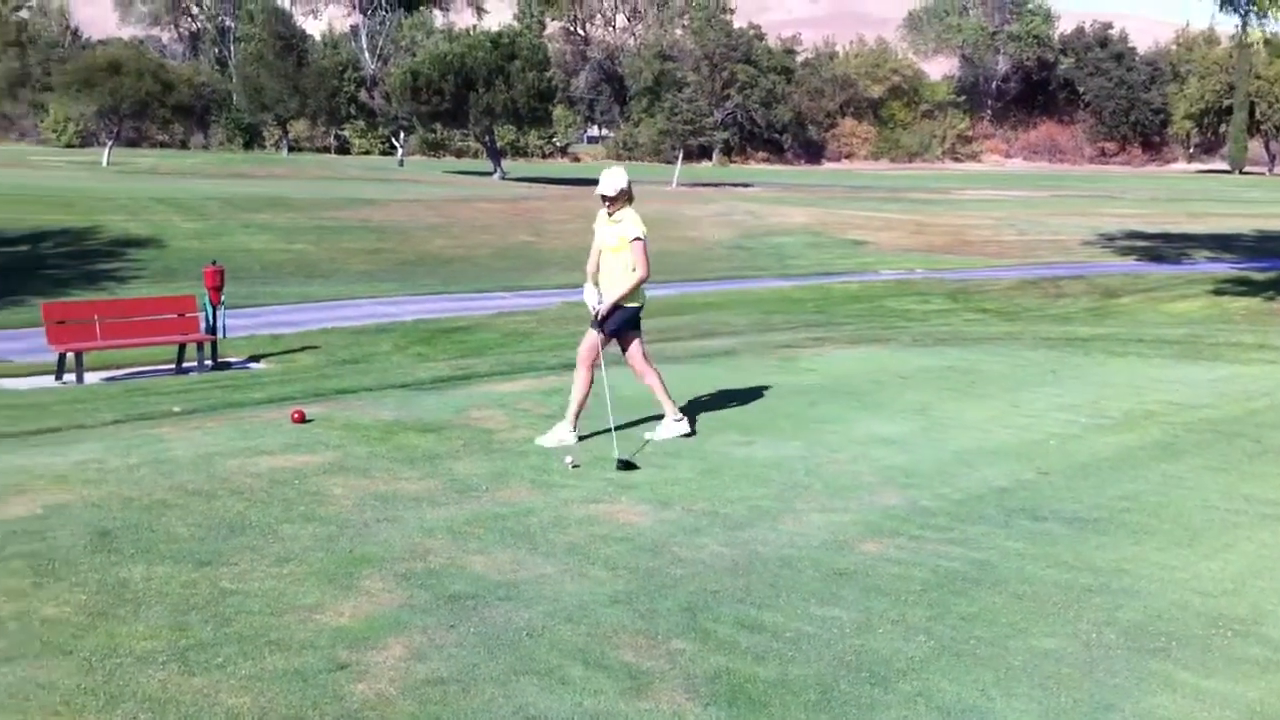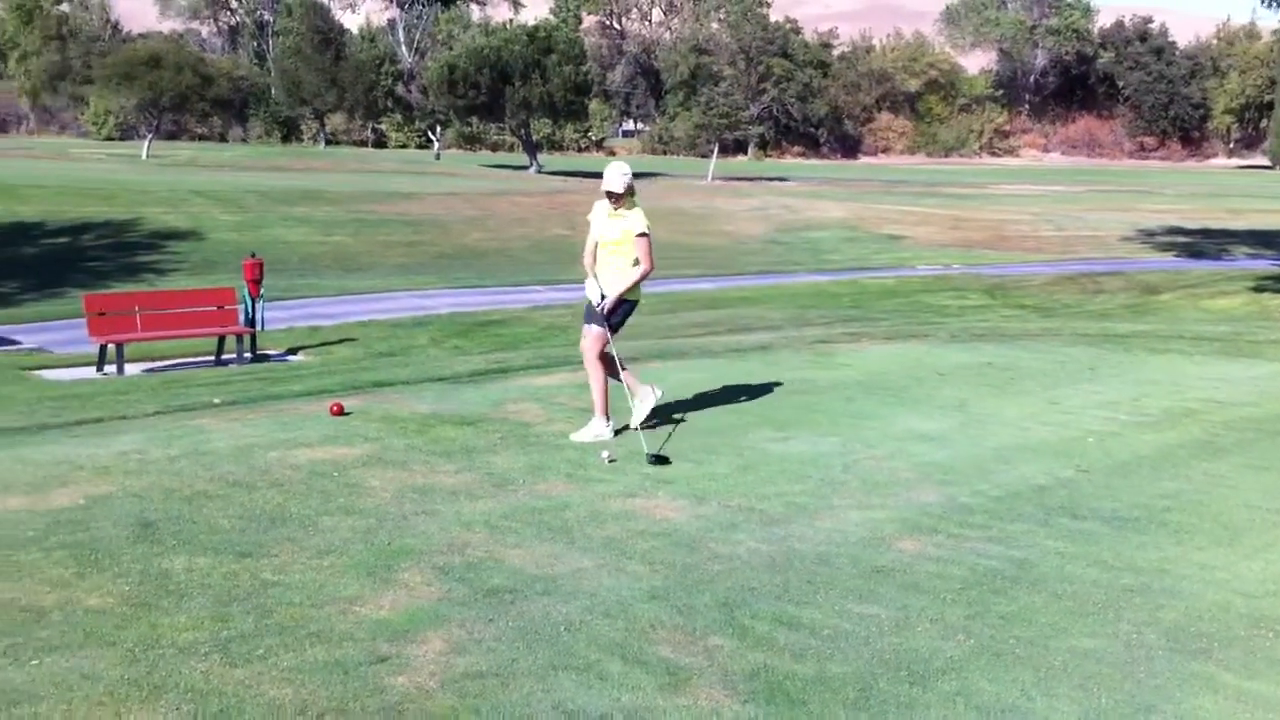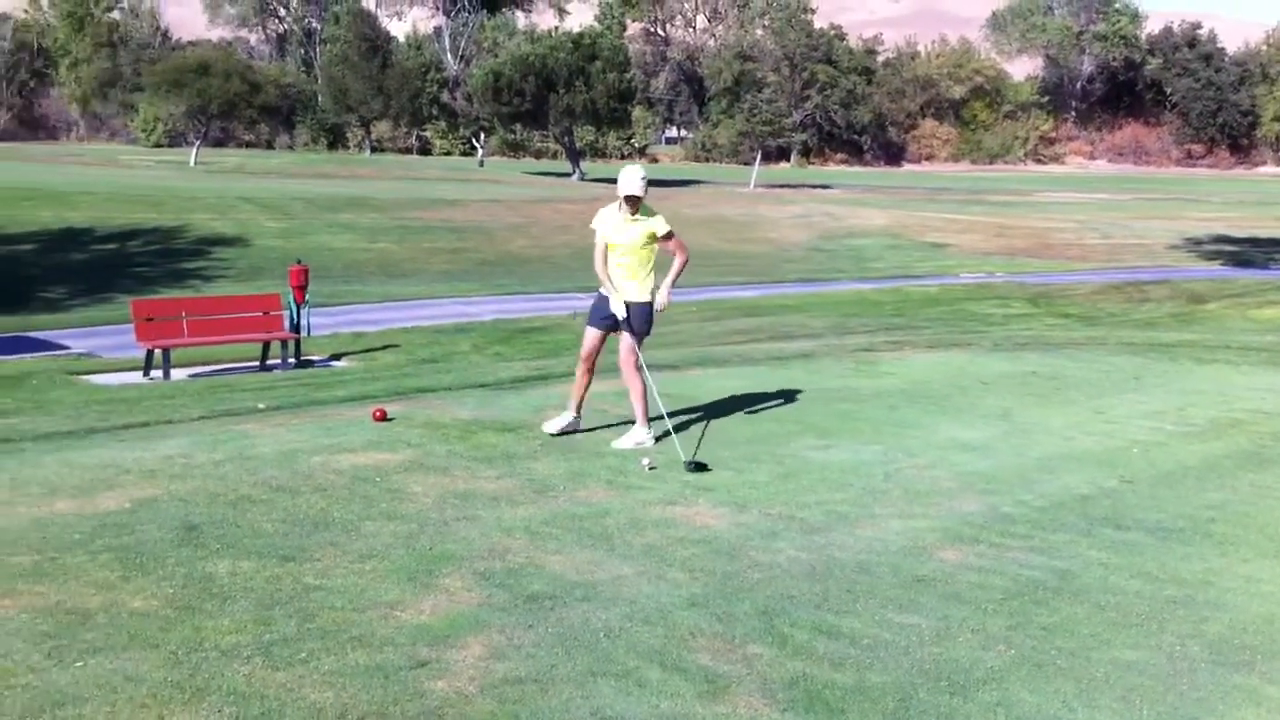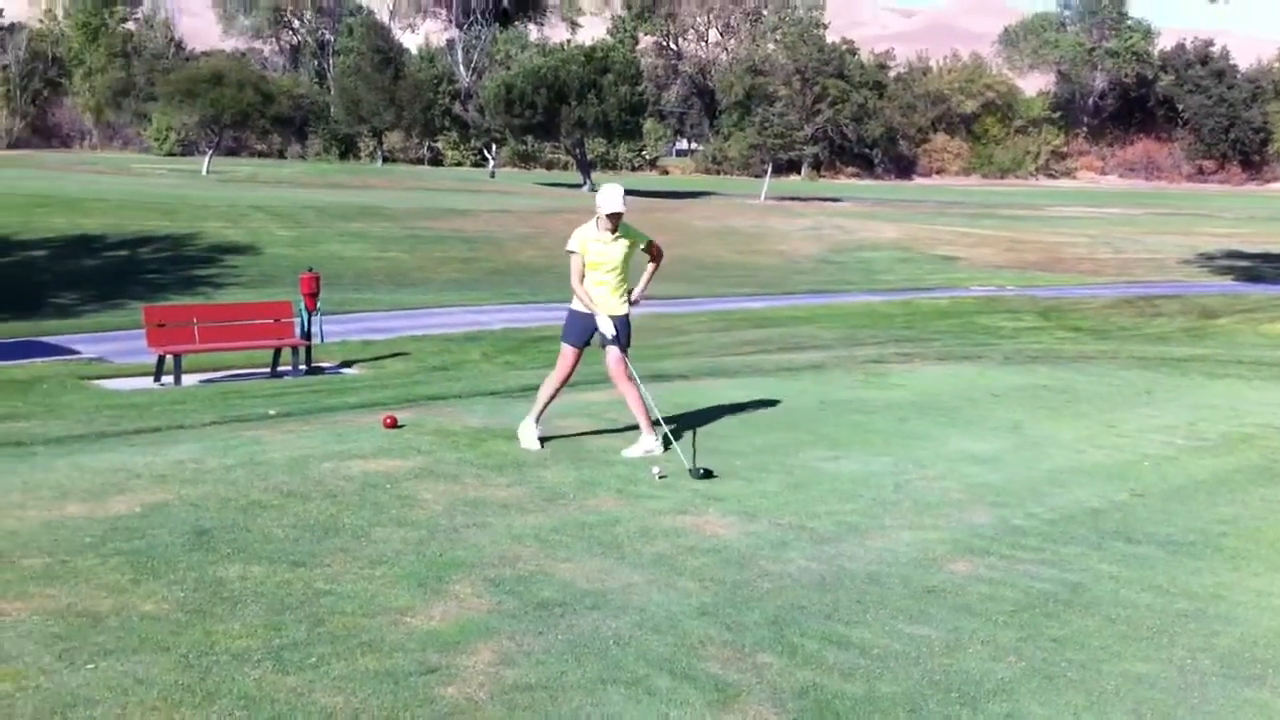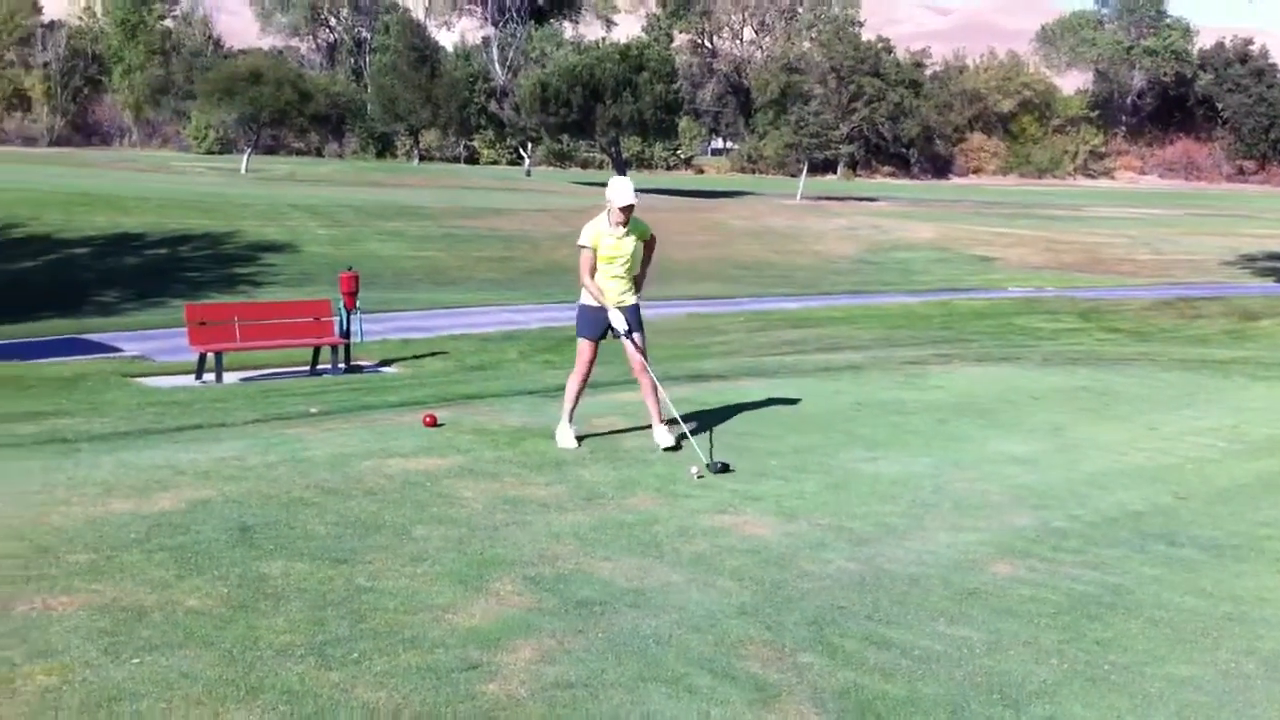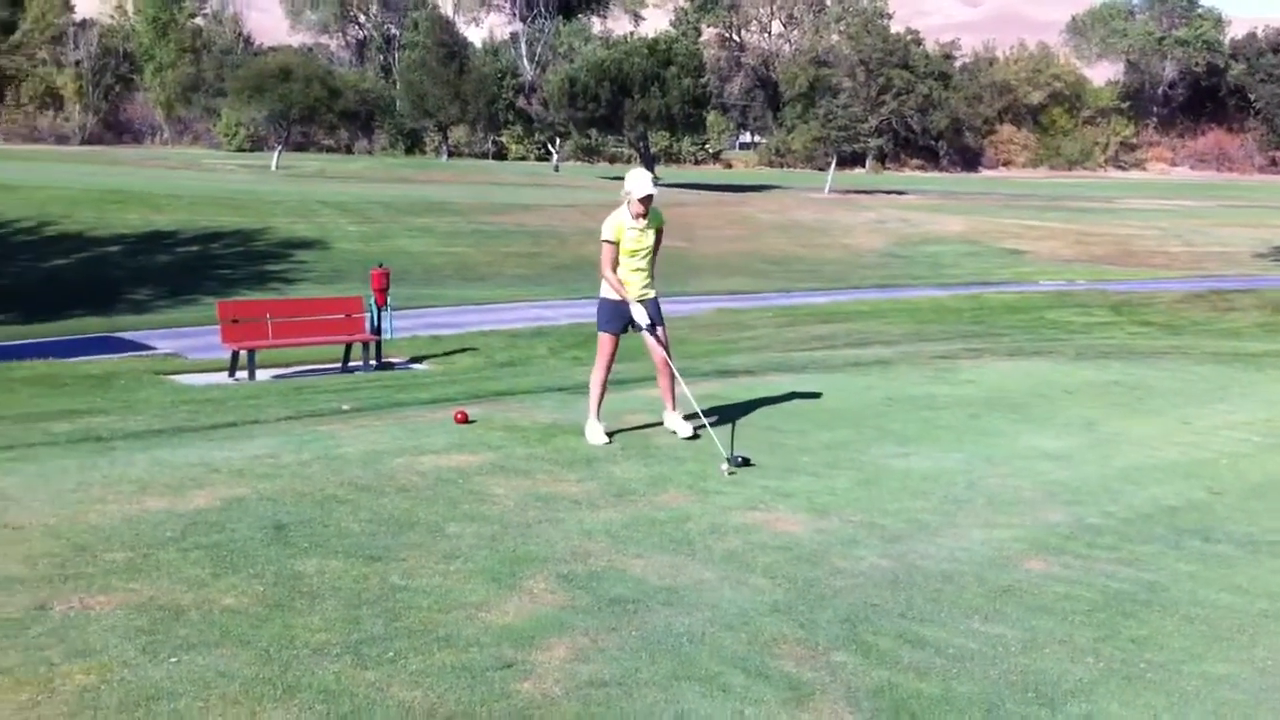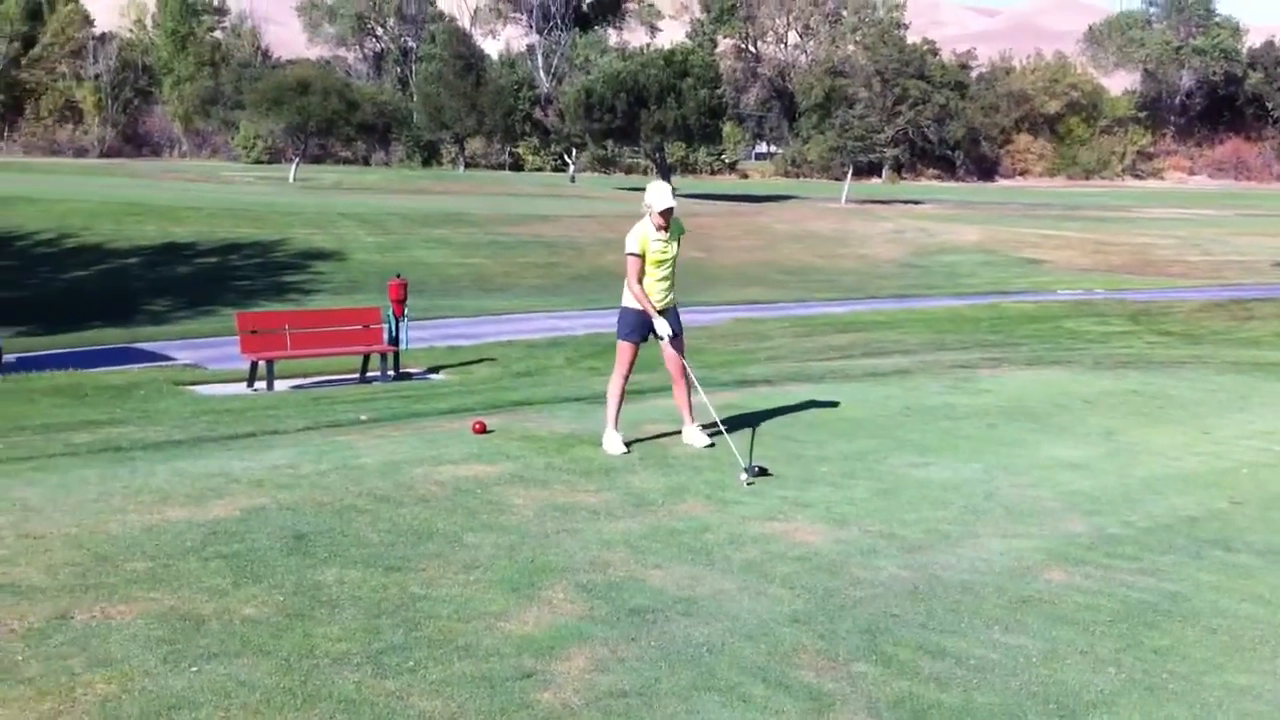
dt=0.2s
person 1, frame 1
left shoulder: (631, 224)
right shoulder: (603, 217)
left elbow: (643, 273)
right elbow: (594, 256)
left wrist: (611, 302)
right wrist: (590, 285)
left hip: (623, 303)
right hip: (612, 300)
left knee: (584, 358)
right knee: (638, 361)
left ankle: (568, 428)
right ankle: (675, 418)
person 1, frame 2
left shoulder: (635, 219)
right shoulder: (599, 209)
left elbow: (646, 266)
right elbow: (590, 251)
left wrist: (615, 295)
right wrist: (591, 281)
left hip: (622, 296)
right hip: (602, 292)
left knee: (591, 353)
right knee: (597, 353)
left ankle: (601, 423)
right ankle: (642, 393)
person 1, frame 3
left shoulder: (653, 221)
right shoulder: (605, 216)
left elbow: (682, 254)
right elbow: (599, 262)
left wrist: (665, 288)
right wrist: (614, 296)
left hip: (640, 301)
right hip: (609, 297)
left knee: (627, 361)
right knee: (586, 356)
left ankle: (643, 429)
right ankle: (572, 415)
person 1, frame 4
left shoulder: (630, 235)
right shoulder: (581, 236)
left elbow: (656, 254)
right elbow: (576, 283)
left wrist: (641, 287)
right wrist: (598, 314)
left hip: (616, 313)
right hip: (583, 310)
left knee: (619, 373)
right knee: (562, 372)
left ankle: (649, 437)
right ankle: (531, 423)
person 1, frame 5
left shoulder: (637, 227)
right shoulder: (592, 230)
left elbow: (651, 243)
right elbow: (585, 277)
left wrist: (642, 275)
right wrist: (609, 309)
left hip: (627, 304)
right hip: (593, 304)
left knee: (639, 365)
right knee: (583, 367)
left ankle: (659, 426)
right ankle: (565, 425)
person 1, frame 6
left shoulder: (655, 217)
right shoulder: (613, 223)
right elbow: (607, 271)
right wrist: (631, 303)
left hip: (646, 297)
right hip: (615, 298)
left knee: (662, 357)
right knee: (604, 361)
left ankle: (671, 414)
right ankle: (593, 422)
person 1, frame 7
left shoulder: (676, 226)
right shoulder: (638, 235)
right elbow: (633, 283)
right wrist: (655, 317)
left hip: (667, 306)
right hip: (637, 308)
left knee: (678, 368)
right knee: (623, 370)
left ankle: (689, 427)
right ankle: (611, 432)
